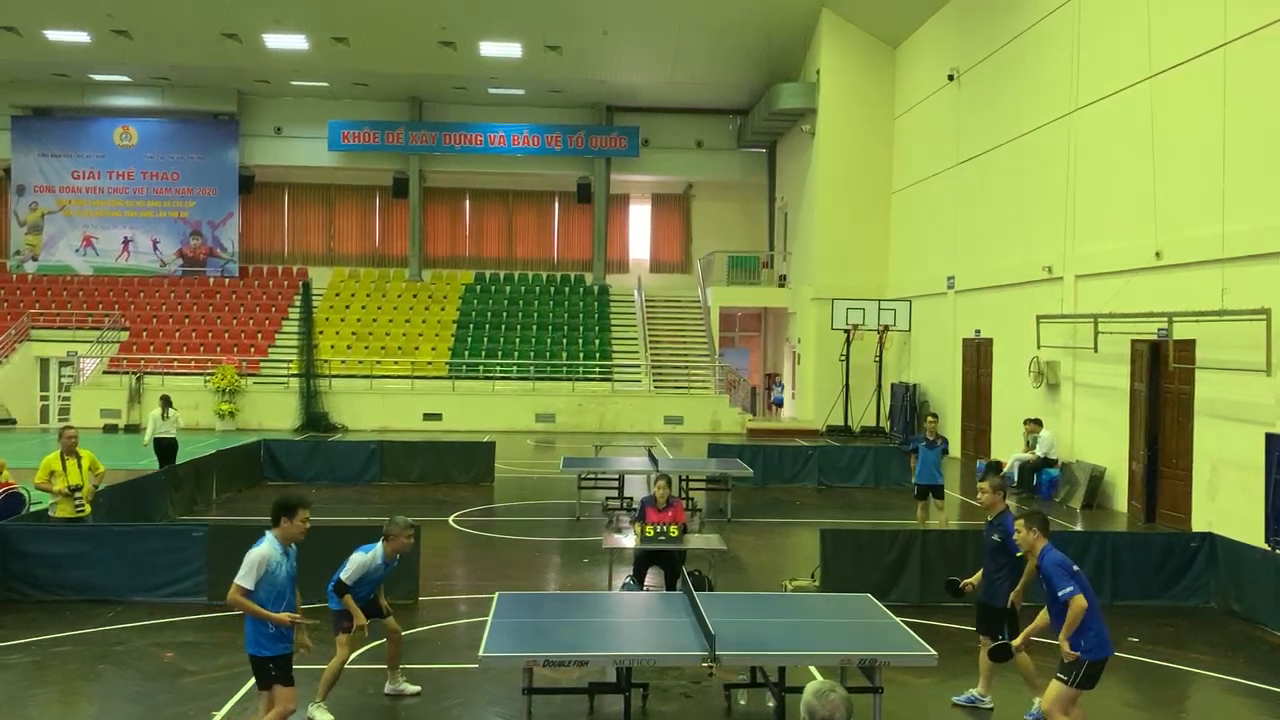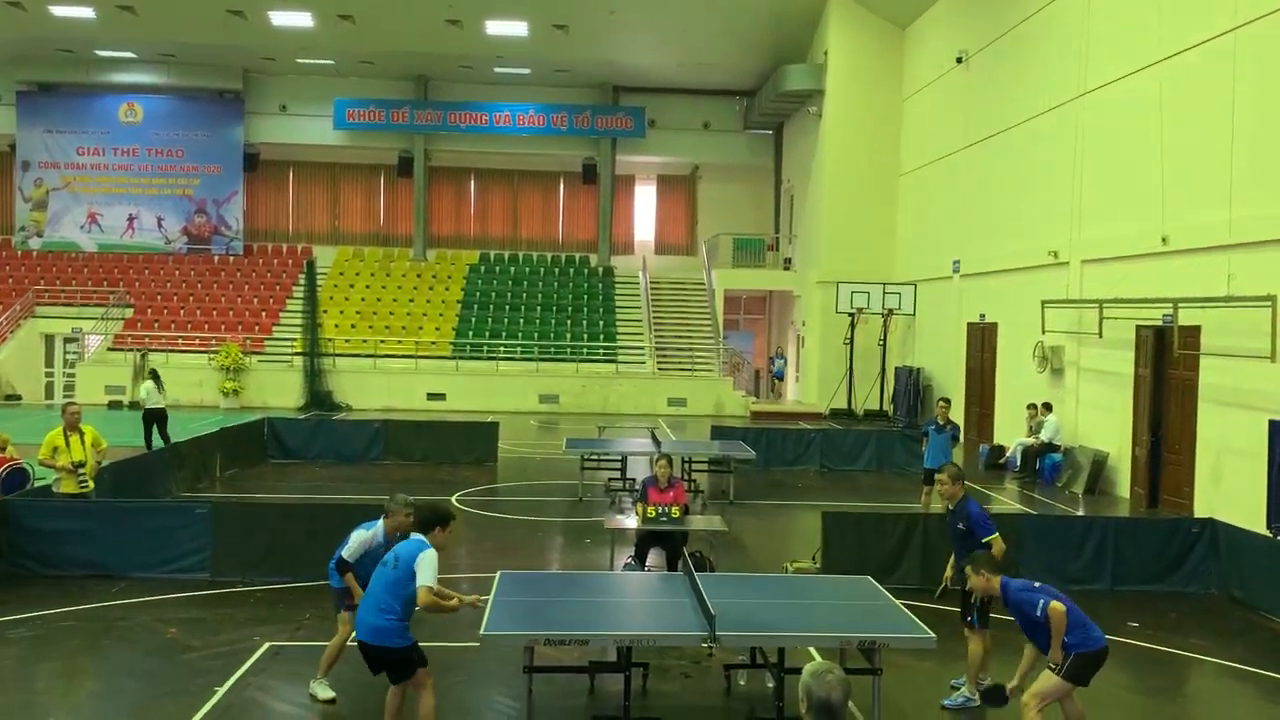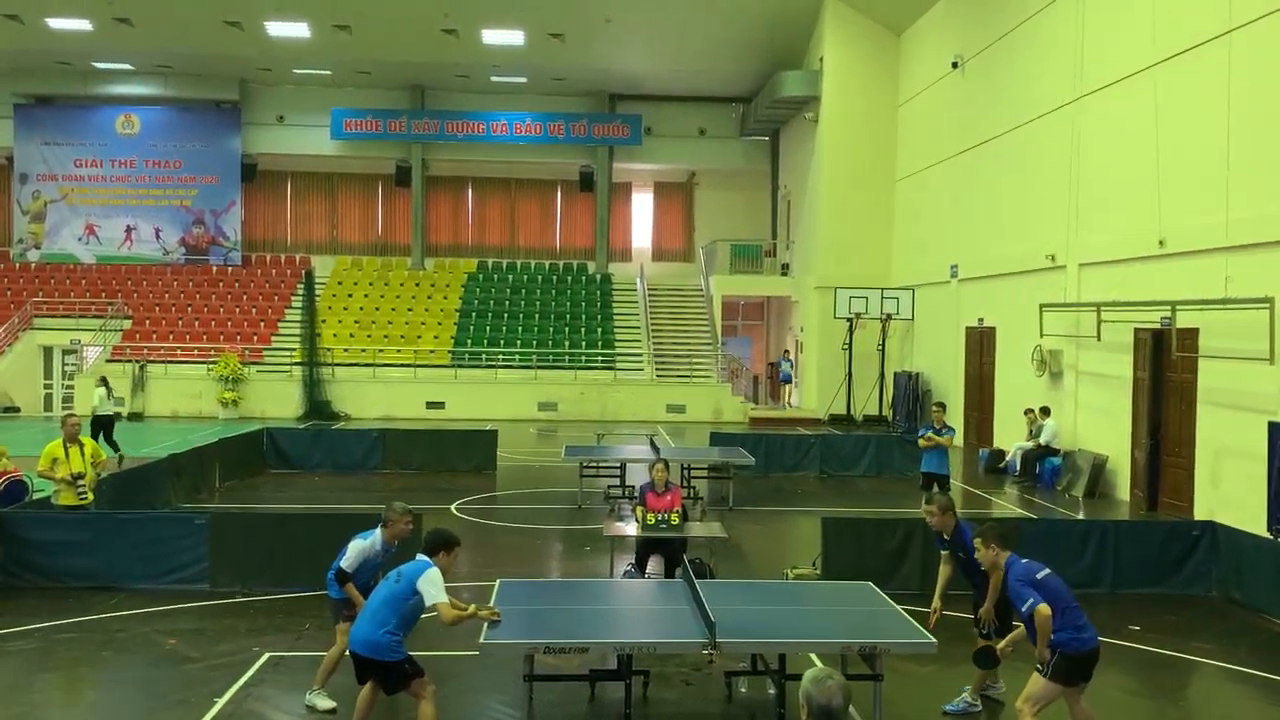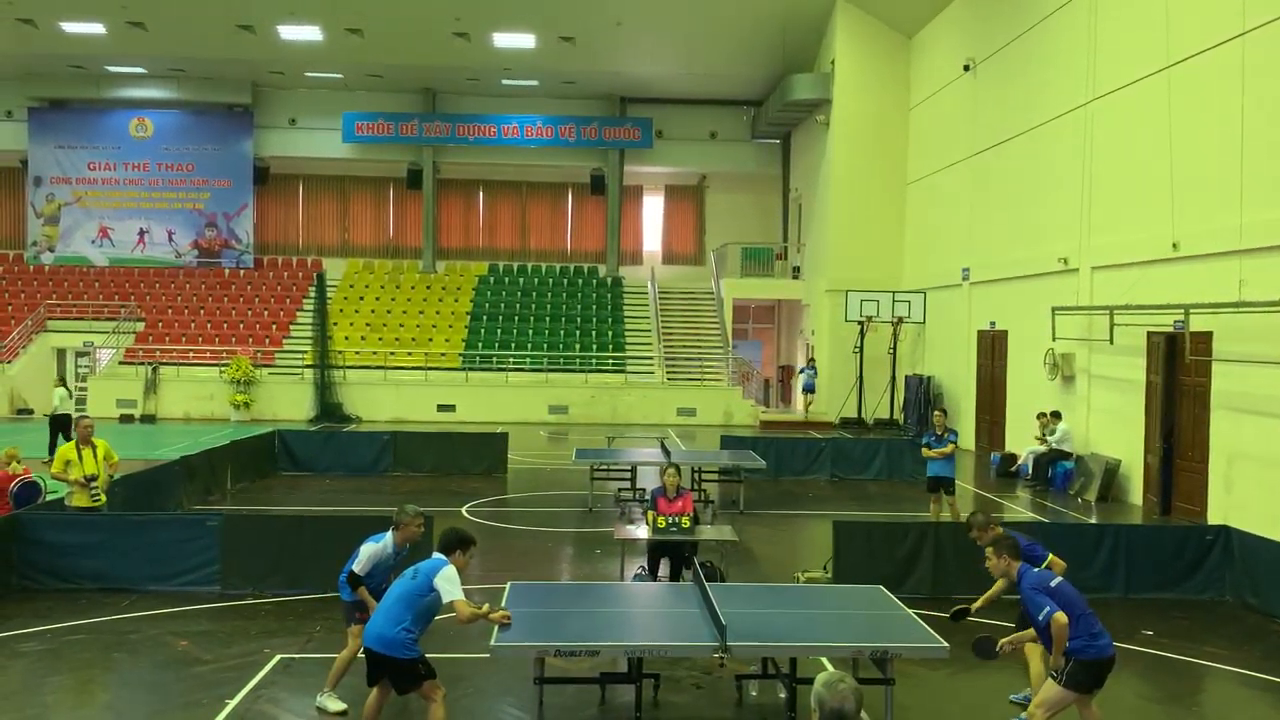
dt=1s
person 1, frame 1
left shoulder: (1009, 525)
right shoulder: (990, 522)
left elbow: (1033, 560)
left wrist: (1018, 591)
right wrist: (977, 578)
left hip: (1003, 599)
right hip: (987, 596)
right knee: (985, 642)
left ankle: (1039, 699)
right ankle: (982, 694)
person 1, frame 2
left shoulder: (973, 512)
right shoulder: (952, 508)
left elbow: (999, 546)
right wrist: (951, 566)
left knee: (973, 633)
right knee: (979, 631)
left ankle: (971, 692)
right ankle: (981, 677)
person 1, frame 3
left shoulder: (969, 538)
right shoulder: (942, 533)
left elbow: (997, 572)
right elbow: (947, 563)
left wrist: (989, 606)
right wrist: (938, 597)
left hip: (996, 593)
right hip: (980, 590)
left knee: (986, 643)
right knee: (985, 640)
left ankle: (972, 699)
right ankle: (991, 681)
person 1, frame 4
left shoulder: (1021, 545)
left elbow: (1060, 566)
right elbow: (1007, 579)
right wrist: (983, 600)
left knee: (1033, 651)
right knee: (1021, 643)
right ankle: (1035, 692)
person 2, frame 1
left shoulder: (394, 555)
right shoulder: (364, 557)
right elbow: (339, 588)
left wrist: (380, 598)
right wrist: (357, 615)
left hip: (365, 599)
right hip: (343, 602)
left knee: (395, 632)
right knee: (344, 653)
left ankle: (394, 683)
person 2, frame 2
left shoulder: (395, 534)
right shoulder: (366, 534)
right elbow: (342, 565)
right wrist: (358, 593)
left hip: (366, 577)
right hip: (343, 580)
right knee: (345, 631)
right ankle: (318, 681)
person 2, frame 3
left shoulder: (391, 542)
right shoulder: (363, 544)
right elbow: (341, 576)
right wrist: (360, 602)
left hip: (364, 587)
right hip: (342, 590)
right knee: (344, 642)
right ankle: (315, 693)
person 2, frame 4
left shoulder: (403, 545)
right shoulder: (375, 547)
right elbow: (353, 579)
right wrist: (372, 605)
left hip: (377, 590)
right hip: (355, 592)
right knee: (356, 644)
right ankle: (326, 694)
person 3, frame 1
left shoulder: (291, 550)
right shoulder: (261, 553)
right elbow: (233, 597)
left wrist: (300, 632)
right wrist: (273, 617)
left hip: (283, 642)
right hip: (266, 645)
person 3, frame 2
left shoulder: (404, 547)
right shoulder: (426, 553)
right elbow: (424, 601)
left wrist: (462, 598)
right wrist: (452, 606)
left hip: (364, 630)
right hip: (388, 633)
left knee: (401, 680)
right knee: (425, 686)
person 3, frame 3
left shoulder: (411, 568)
right shoulder: (429, 571)
left elbow: (442, 600)
right elbow: (448, 617)
left wrist: (477, 613)
right wrist: (470, 614)
left hip: (357, 641)
right hip: (382, 646)
left knee: (375, 683)
right knee: (426, 693)
person 3, frame 4
left shoulder: (425, 566)
right shoulder: (445, 569)
left elbow: (459, 602)
right elbow: (464, 615)
left wrist: (490, 617)
right wrist: (484, 613)
left hip: (372, 638)
right hip: (397, 643)
left knee: (382, 688)
right knee: (436, 696)
person 4, frame 1
left shoulder: (1051, 564)
right shoulder: (1048, 561)
left elbow: (1080, 604)
right elbow: (1051, 611)
left wrist: (1063, 638)
right wrist: (1023, 636)
left hip: (1088, 650)
right hip: (1084, 647)
person 4, frame 2
left shoulder: (1016, 592)
right shoulder: (1014, 591)
left elbow: (1058, 610)
right elbow: (1033, 647)
left wrist: (1056, 650)
right wrist: (1018, 680)
left hip: (1082, 648)
right hip: (1090, 645)
left knee: (1030, 703)
right knee: (1060, 691)
person 4, frame 3
left shoulder: (1015, 577)
right shoulder: (1026, 566)
left elbow: (1044, 613)
left wrist: (1041, 649)
right wrist: (1009, 640)
left hip: (1068, 649)
right hip: (1086, 644)
right knee: (1074, 699)
person 4, frame 4
left shoulder: (1029, 585)
right shoulder: (1037, 575)
left elbow: (1060, 621)
left wrist: (1057, 657)
right wrist: (1014, 639)
left hip: (1084, 656)
right hip: (1101, 651)
right knee: (1083, 703)
